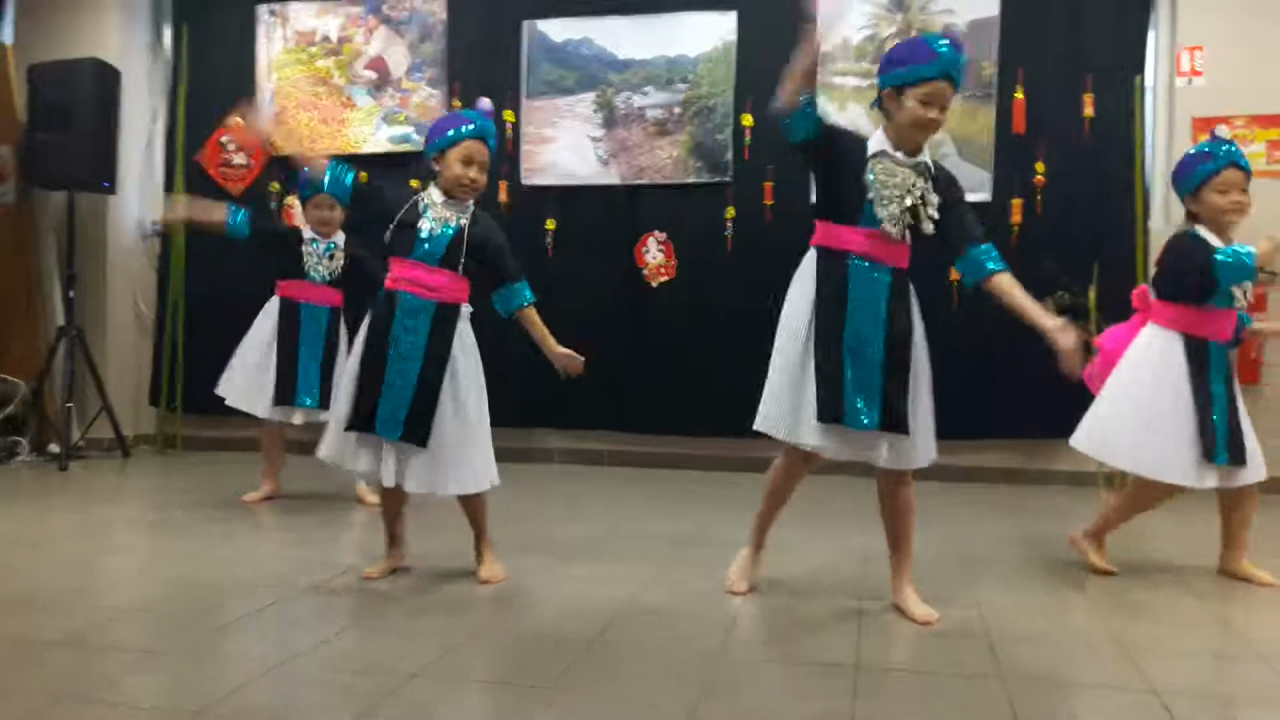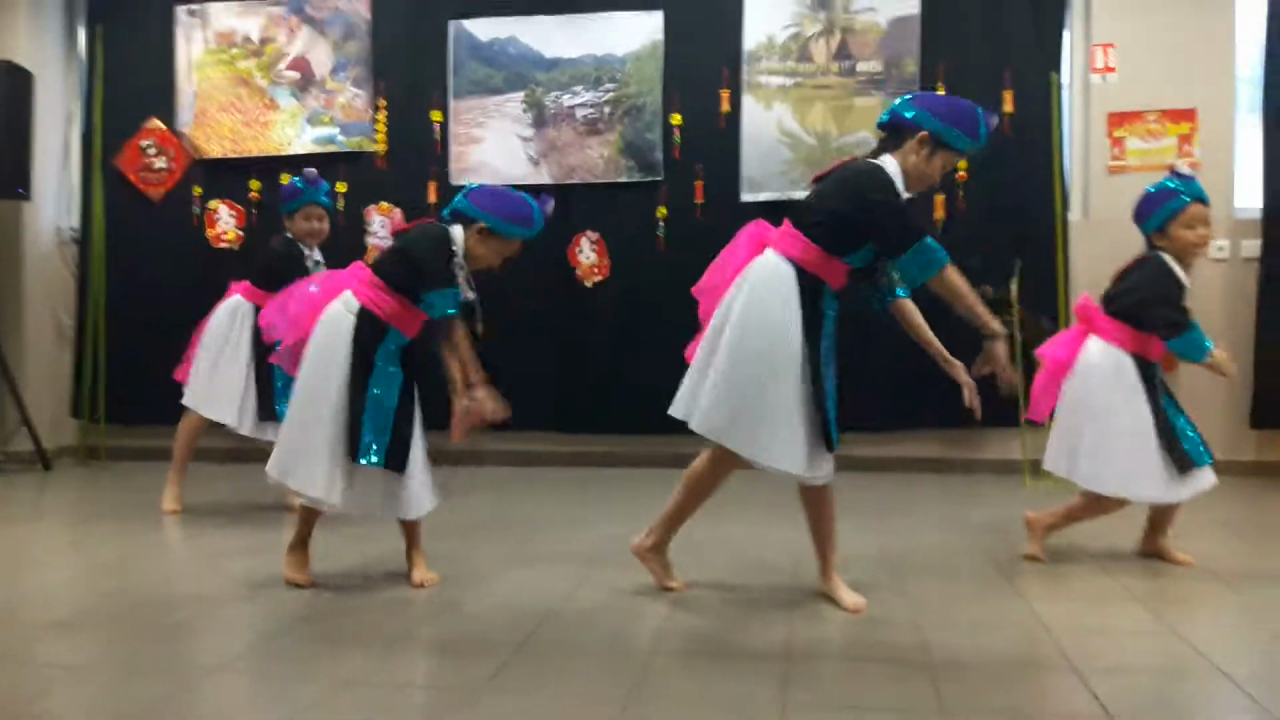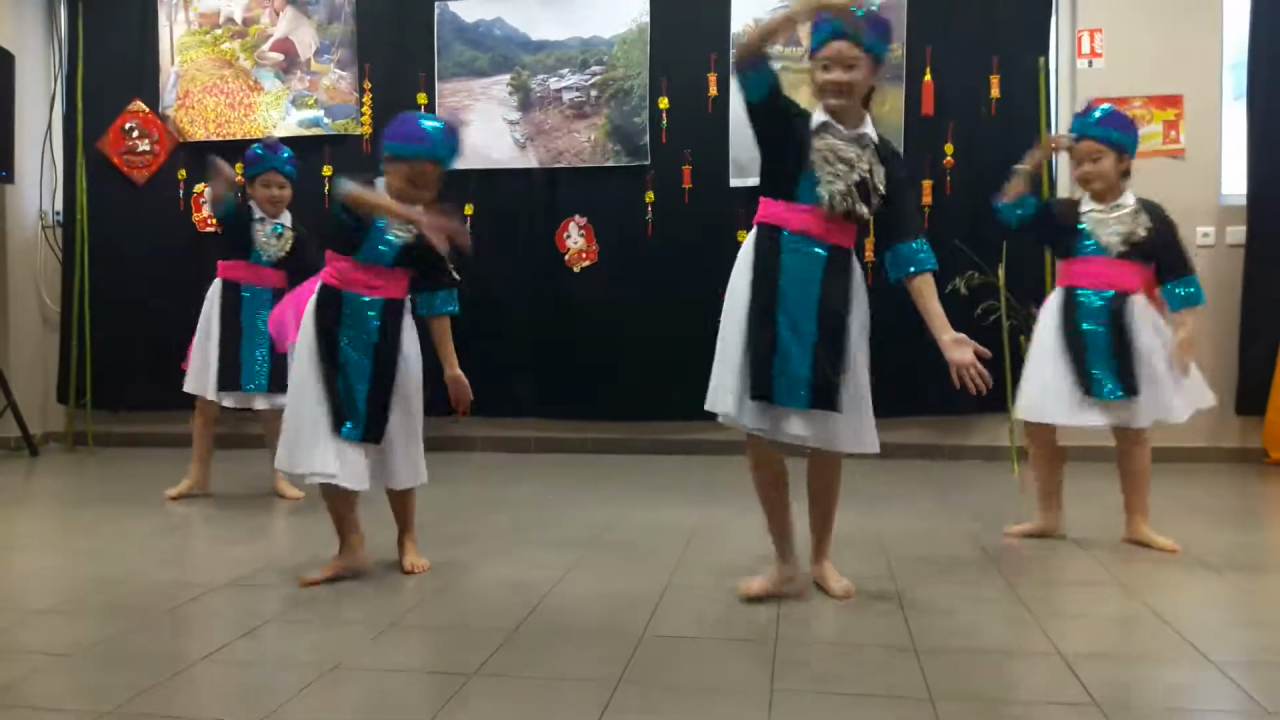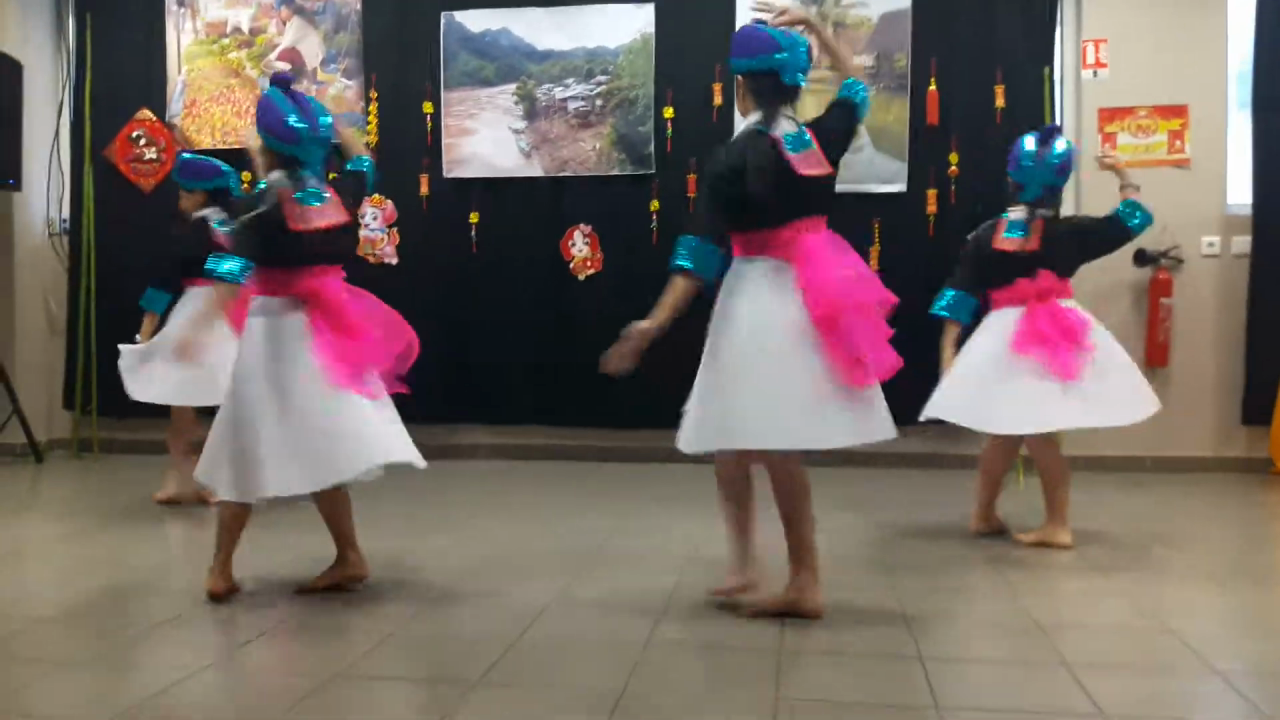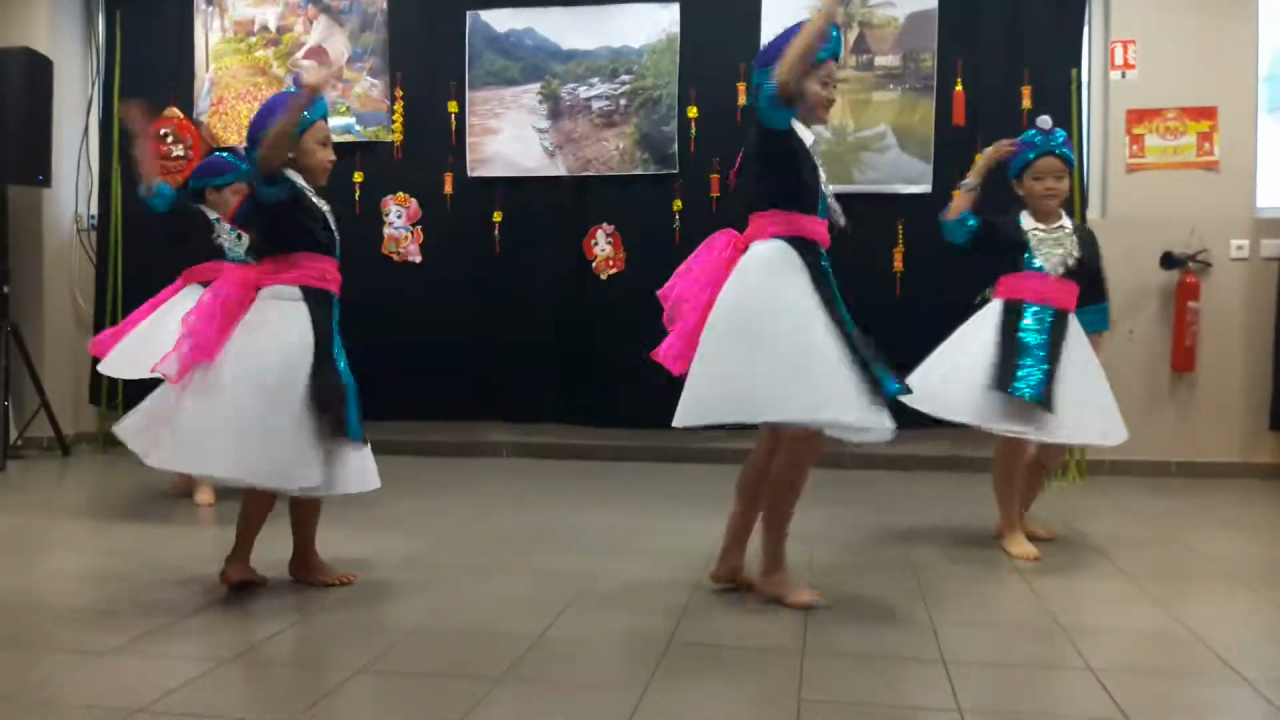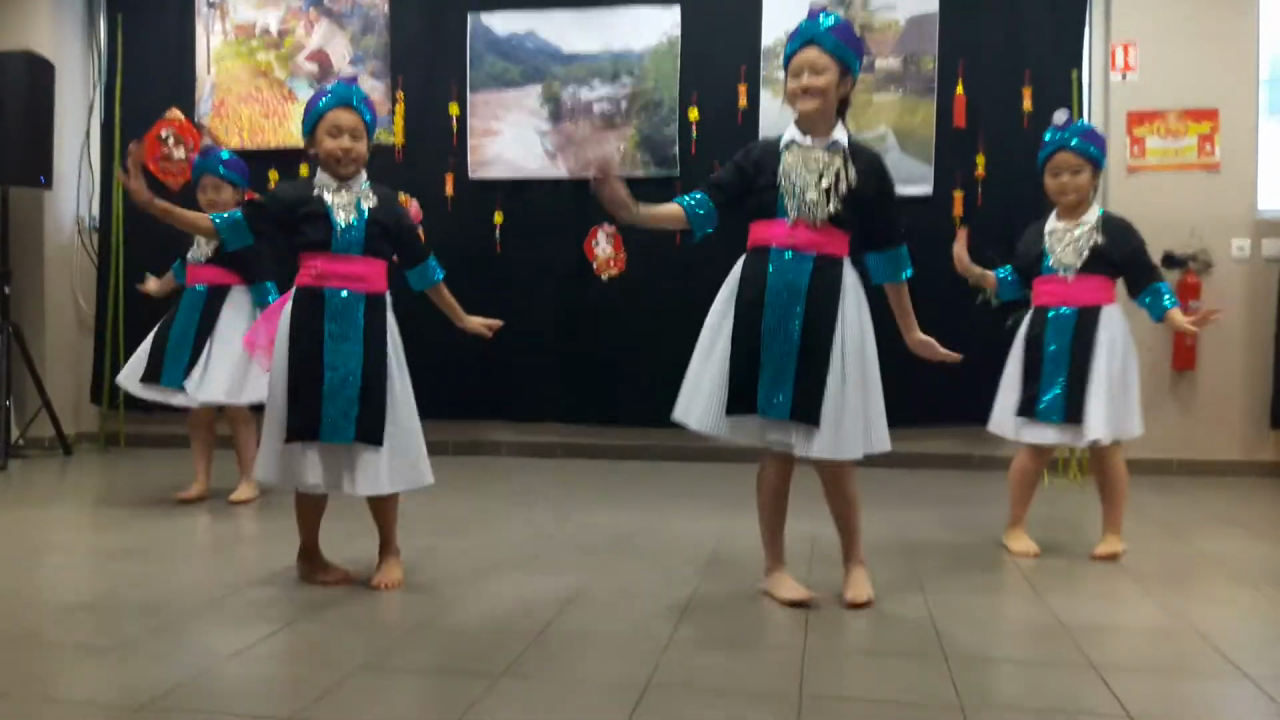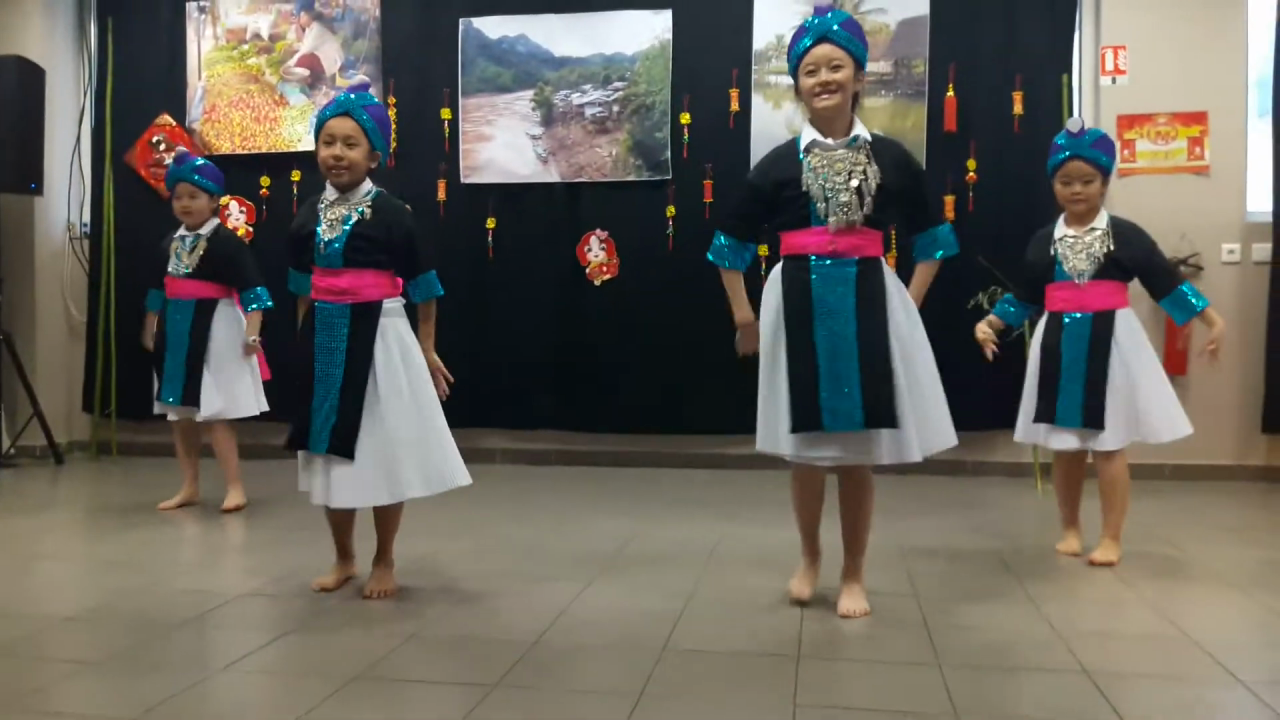
dt=0.5s
person 1, frame 1
left shoulder: (940, 182)
right shoulder: (844, 152)
left elbow: (978, 259)
right elbow: (791, 112)
left wrist: (1044, 319)
right wrist: (812, 39)
left hip: (891, 307)
right hip: (830, 298)
left knee: (894, 450)
right knee: (803, 440)
left ankle: (903, 585)
right ankle: (754, 544)
person 1, frame 2
left shoulder: (874, 191)
right shoulder: (870, 187)
left elbow: (892, 284)
right elbow: (932, 267)
left wrist: (943, 358)
right wrist: (994, 333)
left hip: (802, 311)
right hip: (776, 305)
left knee: (808, 447)
right knee: (738, 444)
left ankle: (828, 575)
right ankle: (654, 540)
person 1, frame 3
left shoulder: (886, 160)
right shoulder: (785, 127)
left elbow: (908, 250)
right elbow: (747, 57)
left wrist: (945, 335)
left hip: (834, 290)
right hip: (771, 276)
left knee: (826, 434)
right knee: (765, 425)
left ankle: (820, 559)
right ankle: (787, 563)
person 1, frame 4
left shoulder: (734, 156)
right shoulder: (822, 138)
left elbow: (701, 246)
right elbow: (858, 86)
left wrist: (656, 322)
left hip: (761, 297)
right hip: (817, 293)
left knee: (767, 445)
right knee: (773, 445)
right ankle: (794, 579)
person 1, frame 5
left shoulder: (795, 149)
right shoulder: (774, 138)
right elbow: (780, 81)
left hip: (794, 286)
right hip: (779, 281)
left knee: (780, 437)
right knee: (803, 431)
left ankle: (730, 560)
right ankle: (773, 568)
person 1, frame 6
left shoulder: (866, 166)
right shoulder: (761, 156)
left elbow: (884, 253)
right elbow: (704, 208)
left wrist: (909, 330)
right wrist: (633, 210)
left hip: (829, 298)
right hip: (762, 294)
left knee: (828, 446)
right knee: (774, 441)
left ankle: (854, 559)
right ankle: (774, 566)
person 1, frame 7
left shoulder: (890, 157)
right shoulder: (779, 164)
left elbow: (933, 237)
right elbow: (730, 240)
left wrist: (911, 298)
right wrist: (742, 316)
left hip: (868, 301)
right hip: (799, 302)
left knee: (860, 450)
right knee: (807, 447)
left ankle: (853, 577)
right ankle: (809, 560)
person 2, frame 1
left shoulder: (485, 228)
right shoulder: (406, 208)
left elbow: (512, 292)
left wrist: (552, 348)
left hip: (445, 334)
right hip: (392, 326)
left knee: (453, 442)
right knee: (389, 438)
left ankle: (484, 547)
right ankle: (395, 545)
person 2, frame 2
left shoulder: (457, 272)
right shoulder: (429, 242)
left elbow: (446, 330)
right elbow: (450, 319)
left wrist: (460, 396)
right wrist: (477, 385)
left hip: (393, 353)
right hip: (351, 337)
left knee: (397, 455)
right knee: (334, 445)
left ankle: (414, 552)
right ankle: (298, 546)
person 2, frame 3
left shoulder: (426, 232)
right shoulder: (362, 198)
left elbow: (437, 296)
right elbow: (355, 194)
left wrist: (451, 365)
right wrist: (416, 214)
left hip: (385, 331)
right hip: (331, 318)
left knee: (389, 435)
right knee: (336, 435)
left ankle: (408, 539)
right ankle: (351, 548)
person 2, frame 4
left shoulder: (267, 206)
right shoulder: (337, 196)
left elbow: (232, 264)
right elbow: (362, 163)
left wrist: (203, 327)
right wrist: (334, 127)
left hip: (278, 325)
right hip: (326, 327)
left knee: (257, 448)
right knee: (316, 446)
left ankle: (222, 569)
right ankle: (348, 557)
person 2, frame 5
left shoulder: (302, 202)
right shoulder: (282, 189)
right elbow: (268, 174)
right wrist: (306, 100)
left hip: (302, 324)
right hip: (289, 319)
left knee: (300, 450)
right knee: (306, 444)
left ankle: (247, 558)
right ankle: (304, 559)
person 2, frame 6
left shoulder: (385, 204)
right shoulder: (294, 198)
left elbow: (421, 265)
right elbow: (226, 228)
left wrist: (462, 318)
right wrist: (152, 203)
left hip: (369, 326)
right hip: (312, 323)
left knee: (372, 436)
right knee: (315, 438)
left ankle: (390, 549)
right ankle: (310, 553)
person 2, frame 7
left shoulder: (391, 213)
right shoulder: (308, 216)
left elbow: (424, 284)
left wrist: (425, 348)
right wrist: (303, 332)
left hip: (378, 335)
right hip: (323, 338)
left knee: (383, 452)
right knee: (328, 451)
left ankle: (384, 560)
right ankle: (343, 557)
person 3, frame 1
left shoulder: (1222, 247)
right shoulder: (1188, 246)
right elbow: (1227, 270)
left hip: (1206, 365)
right hip: (1168, 362)
left knee: (1242, 468)
right knee: (1164, 473)
left ankle: (1234, 558)
right ankle: (1093, 534)
person 3, frame 2
left shoulder: (1162, 273)
right shoulder: (1158, 276)
right elbow: (1179, 333)
left wrist: (1202, 355)
right wrist: (1215, 358)
left hip: (1130, 373)
right hip: (1111, 375)
left knee: (1181, 463)
right knee: (1122, 481)
left ankle: (1154, 539)
right ankle: (1044, 521)
person 3, frame 3
left shoulder: (1149, 215)
right shoulder: (1067, 212)
left elbow: (1177, 273)
right elbow: (1011, 212)
left wrist: (1185, 328)
right wrist: (1028, 168)
left hip: (1121, 322)
right hip: (1070, 320)
left knee: (1130, 428)
right knee: (1041, 423)
left ankle: (1137, 524)
right ankle: (1048, 515)
person 3, frame 4
left shoulder: (988, 234)
right shoulder: (1073, 231)
left elbow: (960, 290)
right elbow: (1135, 220)
left wrist: (949, 345)
right wrist: (1123, 176)
left hip: (1007, 334)
right hip: (1057, 332)
left knee: (1005, 431)
right knee: (1042, 436)
left ankle: (984, 514)
right ankle: (1056, 524)
person 3, frame 5
left shoulder: (1081, 238)
right shoulder: (1007, 229)
left elbow: (1093, 297)
right elbow: (956, 225)
left wrist: (1095, 340)
right wrist: (978, 172)
left hip: (1057, 338)
right hip: (1008, 332)
left knee: (1054, 441)
right knee: (1013, 437)
left ankle: (1021, 512)
right ankle: (1010, 528)
person 3, frame 6
left shoulder: (1116, 231)
right shoulder: (1036, 234)
left elbow: (1146, 284)
right elbow: (1013, 282)
left wrist: (1179, 319)
right wrist: (973, 271)
left hip: (1097, 338)
right hip: (1045, 337)
left knee: (1104, 441)
right knee: (1036, 440)
left ankle: (1113, 532)
right ankle: (1015, 527)
person 3, frame 7
left shoulder: (1127, 235)
right shoulder: (1044, 241)
left elbow: (1166, 282)
right elbow: (1026, 297)
left wrist: (1211, 319)
right wrist: (992, 323)
left hip: (1111, 342)
right hip: (1058, 345)
left knee: (1109, 445)
right knee: (1064, 445)
left ankle: (1111, 537)
right ankle: (1070, 528)
person 4, frame 1
left shoulder: (353, 254)
right shoulder: (287, 239)
left elbow: (375, 290)
right elbow: (244, 222)
right wrist: (194, 210)
left hip: (328, 330)
right hip: (285, 326)
right knee: (272, 409)
left ankle: (360, 481)
right ankle: (271, 480)
person 4, frame 2
left shoulder: (313, 259)
right shoulder: (282, 252)
right hip: (243, 328)
left knee: (289, 411)
right knee: (205, 407)
right ankle: (173, 484)
person 4, frame 3
left shoulder: (296, 234)
right shoulder: (240, 216)
left elbow: (306, 280)
right elbow: (219, 201)
right wrist: (224, 184)
left hip: (271, 314)
right hip: (227, 309)
left knee: (273, 399)
right knee: (208, 394)
left ankle: (281, 476)
right ankle: (198, 475)
person 4, frame 4
left shoulder: (189, 234)
right shoulder: (234, 228)
left elbow: (163, 283)
left wrist: (145, 336)
left hip: (196, 316)
right hip: (224, 320)
left knee: (179, 405)
left ankle: (181, 484)
person 4, frame 5
left shoulder: (240, 234)
right shoulder: (193, 219)
right elbow: (153, 187)
right wrist: (143, 137)
left ankle: (191, 473)
right ankle: (199, 477)
person 4, frame 6
right shoulder: (201, 231)
left elbow: (263, 284)
right elbow: (184, 266)
right wrist: (160, 287)
left hip: (230, 316)
right hip: (194, 315)
left knee: (232, 404)
right knee: (198, 404)
left ankle: (249, 479)
right ankle: (201, 479)
person 4, frame 7
left shoulder: (228, 242)
right shoulder: (171, 244)
left elbow: (253, 291)
right elbow: (158, 290)
left wrist: (252, 334)
right wrist: (151, 330)
left hip: (216, 330)
right hip: (176, 332)
left knee: (213, 412)
right knee: (179, 412)
left ankle: (234, 487)
right ankle: (189, 488)
